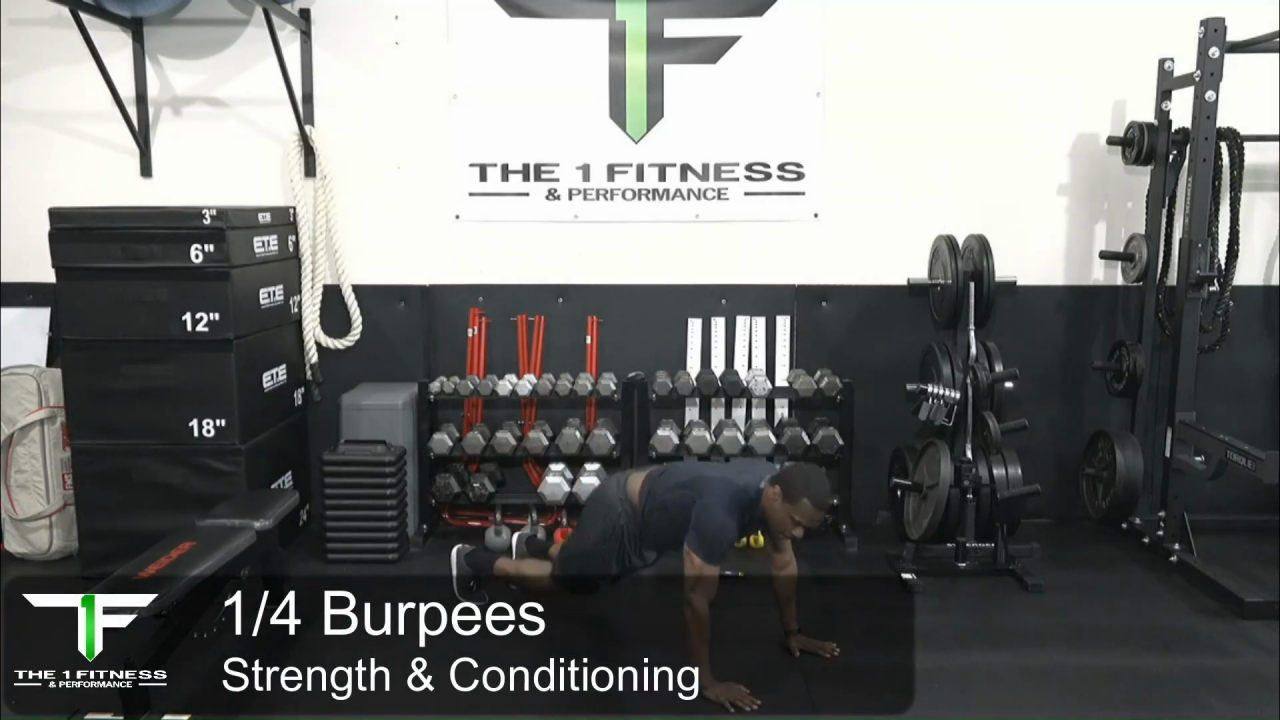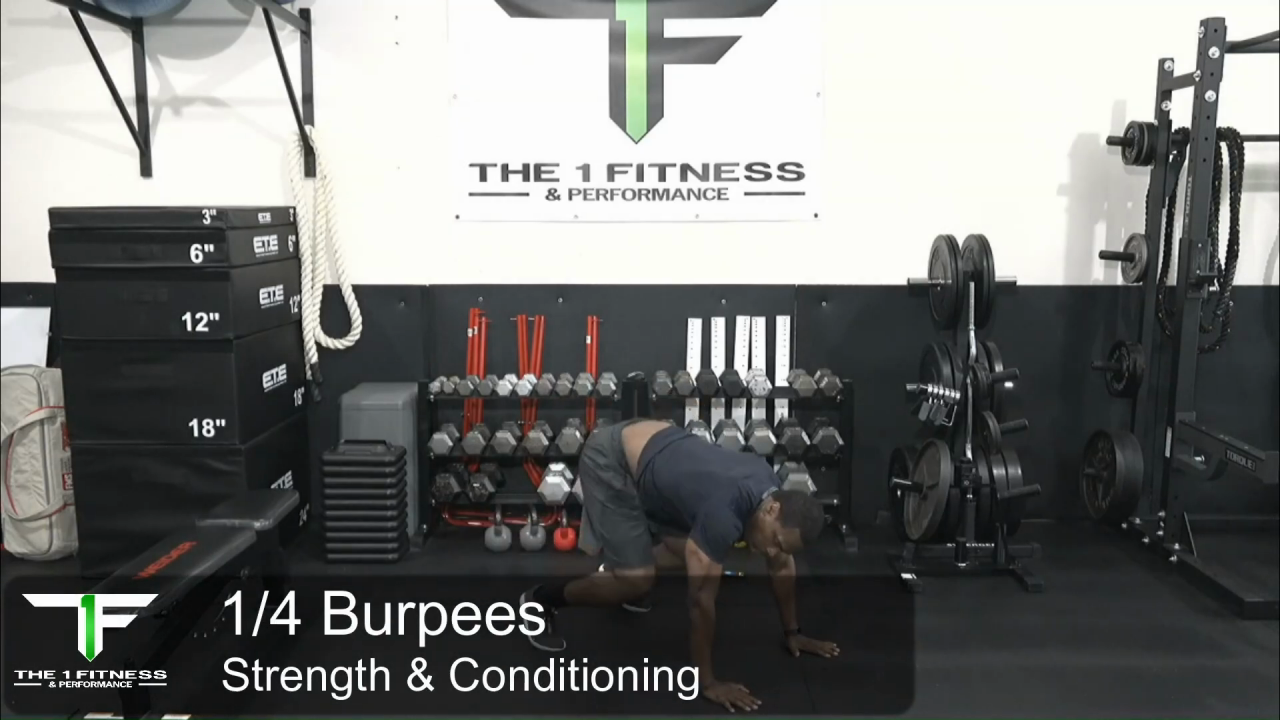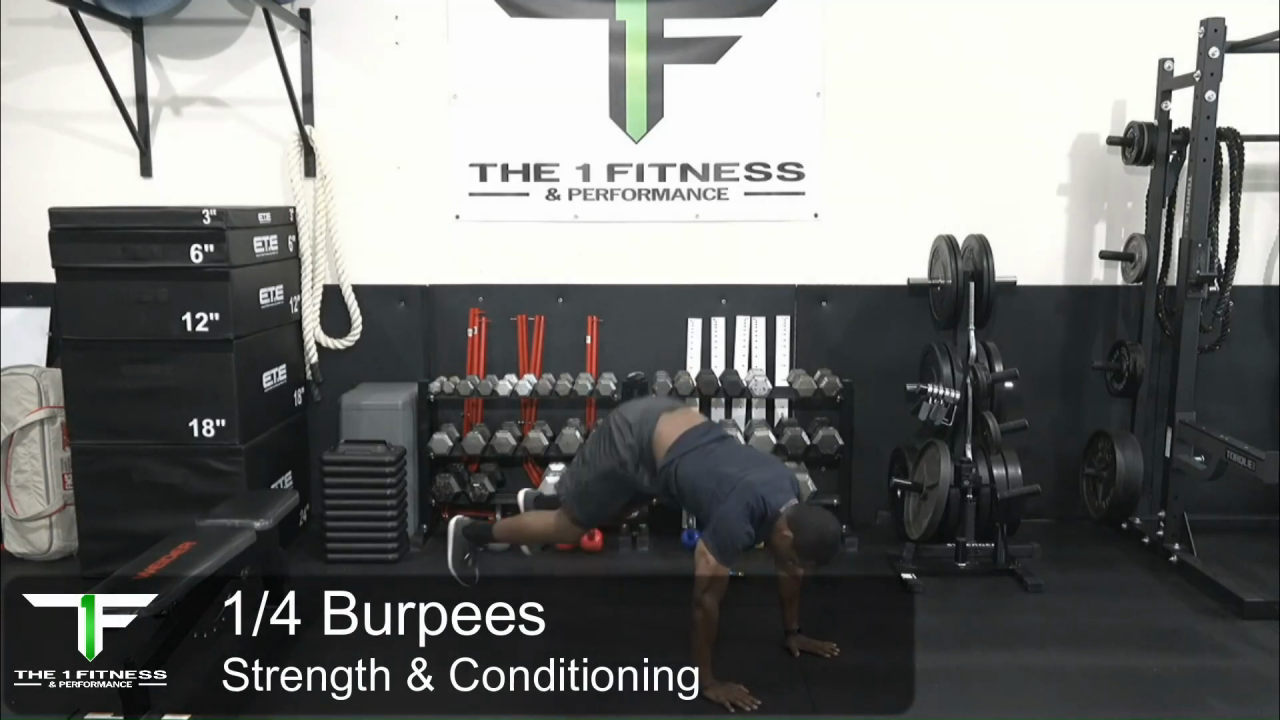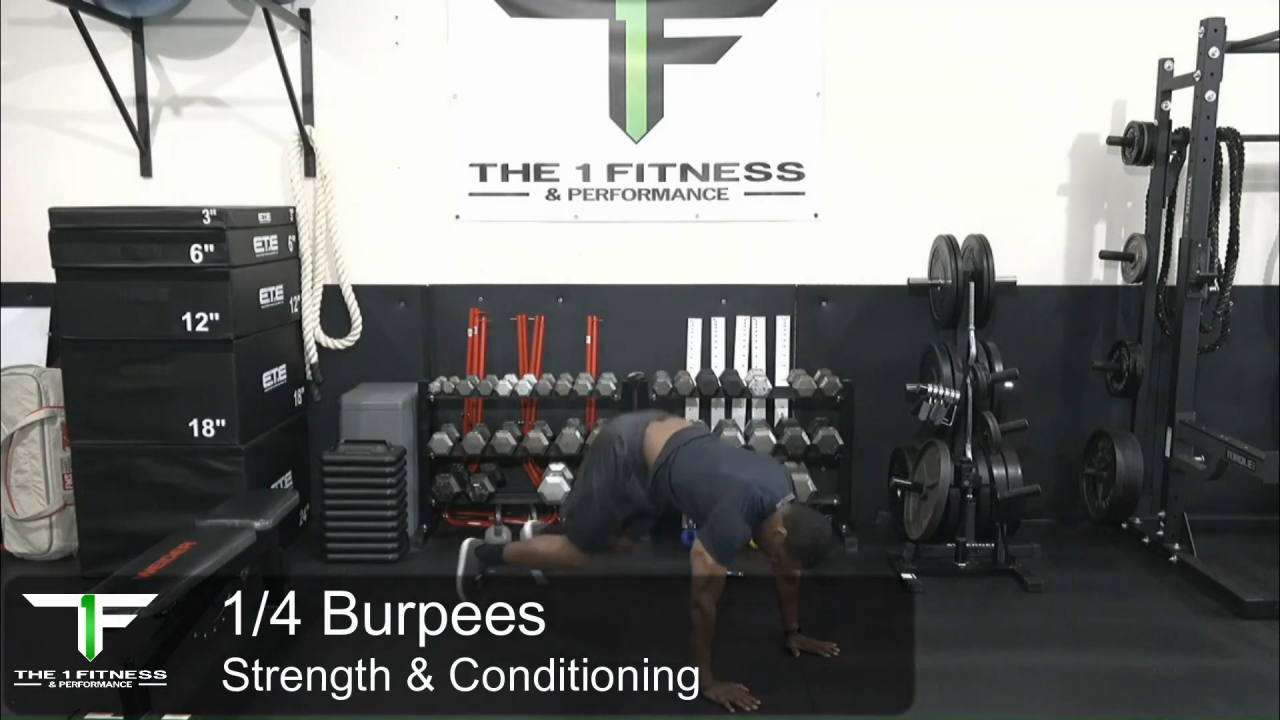
dt=0.5s
person 1, frame 1
left shoulder: (775, 486)
right shoulder: (722, 512)
left elbow: (781, 563)
right elbow: (697, 600)
left wrist: (793, 633)
right wrist: (708, 680)
left hip: (640, 500)
right hip: (622, 511)
left knee: (581, 565)
right knee: (564, 581)
left ankle: (531, 546)
right ankle: (473, 560)
person 1, frame 2
left shoulder: (775, 495)
right shoulder: (725, 512)
left elbow: (783, 567)
right elbow: (702, 599)
left wrist: (793, 633)
right wrist: (707, 682)
left hip: (650, 441)
right hip: (612, 457)
left knee: (689, 551)
right knee: (637, 581)
left ankle: (616, 573)
right ankle: (541, 600)
person 1, frame 3
left shoulder: (789, 498)
right shoulder: (737, 518)
left elbow: (790, 569)
right elbow: (706, 600)
left wrist: (792, 632)
right wrist: (708, 681)
left hip: (667, 415)
right hip: (636, 436)
left knee: (602, 513)
right knee: (571, 525)
left ankle: (538, 502)
right ankle: (468, 534)
person 1, frame 4
left shoulder: (781, 490)
right shoulder: (733, 517)
left elbow: (787, 568)
right elbow: (703, 598)
left wrist: (792, 633)
right wrist: (705, 681)
left hip: (655, 430)
right hip: (628, 450)
left knee: (619, 540)
right knee: (576, 551)
left ankle: (546, 533)
right ankle: (481, 553)
